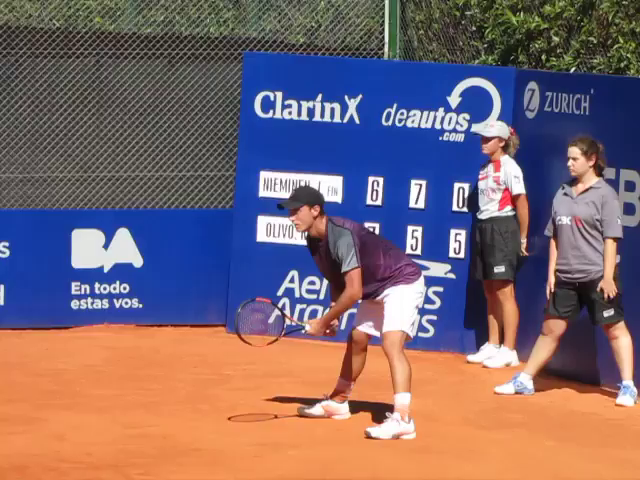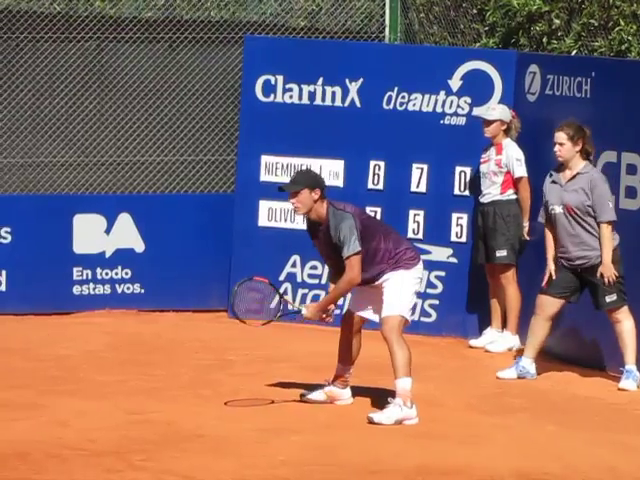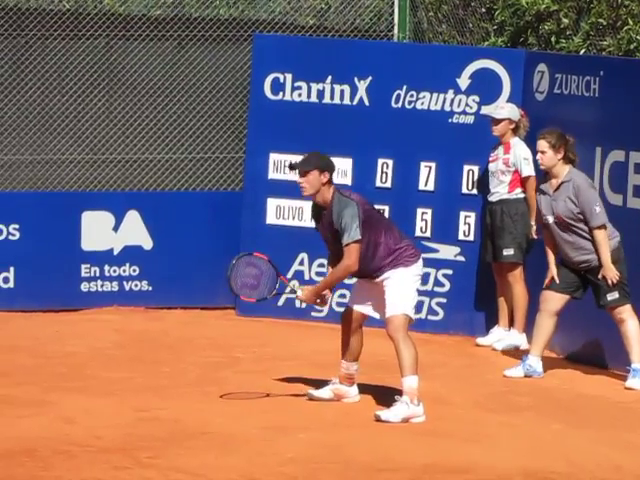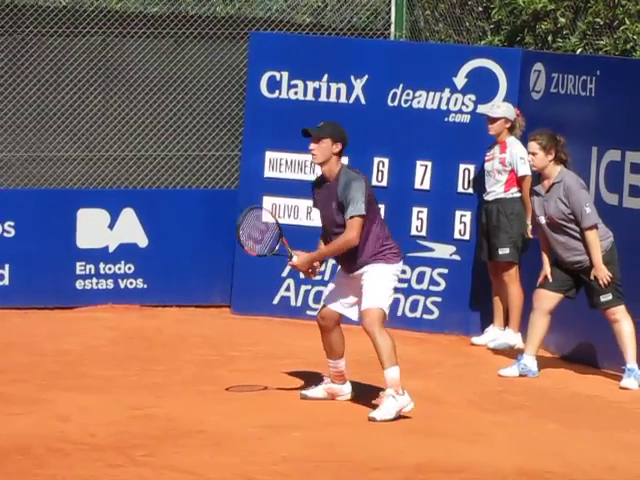
dt=0.5s
person 1, frame 1
left shoulder: (342, 235)
right shoulder: (314, 241)
left elbow: (353, 291)
right elbow: (337, 281)
left wrist: (323, 321)
right wrist: (332, 317)
left hip: (403, 283)
right hip: (376, 289)
left knee: (391, 344)
right knee: (356, 340)
left ankle: (402, 419)
right ankle: (338, 402)
person 1, frame 2
left shoulder: (344, 219)
right shoulder: (314, 225)
left elbow: (353, 275)
right elbow: (337, 265)
left wrist: (320, 306)
right wrist: (330, 301)
left hip: (401, 268)
right hip: (373, 273)
left knee: (390, 328)
right knee: (350, 323)
left ankle: (405, 404)
right ankle: (340, 387)
person 1, frame 3
left shoulder: (347, 207)
right shoulder: (318, 210)
left elbow: (351, 263)
right elbow: (336, 252)
left wrist: (316, 289)
right wrist: (327, 286)
left hip: (401, 265)
right hip: (373, 271)
left knee: (396, 327)
right knee: (350, 320)
left ankle: (412, 402)
right ankle: (346, 384)
person 1, frame 4
left shoulder: (353, 182)
right shoulder: (318, 185)
left elbow: (351, 237)
left wrist: (310, 257)
right wrist: (318, 259)
left hip: (380, 261)
right hip: (351, 266)
left knee: (371, 321)
right knee: (327, 318)
left ankle: (396, 394)
right ankle: (338, 383)
person 2, frame 1
left shoulder: (605, 194)
right shoulder: (562, 194)
left elbow: (611, 238)
left wrist: (608, 277)
right wrist: (551, 272)
left hip: (597, 276)
right hip: (565, 276)
left knee: (615, 328)
right knee: (551, 329)
left ankle: (628, 387)
right ankle: (524, 380)
person 2, frame 2
left shoulder: (593, 178)
right shoulder: (551, 180)
left elbow: (605, 222)
right elbow: (549, 224)
left wrist: (606, 261)
right wrist: (550, 260)
left hip: (598, 259)
right hip: (566, 261)
left knee: (618, 312)
right knee: (543, 307)
right ankle: (526, 364)
person 2, frame 3
left shoulder: (579, 183)
right shoulder: (543, 189)
left elbow: (599, 225)
right elbow: (548, 230)
left wrist: (607, 263)
right wrist: (552, 264)
left hip: (603, 256)
right hip: (571, 260)
right knee: (547, 303)
right ankle: (533, 362)
person 2, frame 4
left shoulder: (570, 183)
right shoulder: (537, 189)
left elbow: (590, 225)
right elbow: (543, 230)
left wrist: (598, 264)
right wrist: (546, 263)
left hip: (597, 256)
right hip: (565, 260)
left knee: (614, 311)
right knee: (540, 302)
right ankle: (527, 363)
person 3, frame 1
left shoulder: (509, 167)
right shoulder: (485, 168)
left elbow: (522, 204)
right elbow: (484, 201)
left wrist: (522, 239)
right wrist: (483, 229)
left hip: (503, 229)
right hip: (484, 228)
left knee: (504, 292)
right knee: (490, 292)
left ankle: (509, 351)
right ankle: (492, 345)
person 3, frame 2
left shoulder: (511, 150)
right shoulder: (487, 152)
left elbow: (523, 187)
right elbow: (487, 184)
left wrist: (524, 222)
right wrist: (484, 212)
left hip: (505, 212)
right hip: (486, 212)
left knee: (506, 276)
right knee: (492, 275)
left ankle: (512, 335)
right ankle: (495, 330)
person 3, frame 3
left shoulder: (519, 149)
right shoulder: (496, 150)
left elbow: (531, 186)
right elbow: (494, 183)
left wrist: (532, 221)
right wrist: (493, 211)
left hip: (513, 211)
right hip: (494, 211)
left knee: (514, 275)
right knee: (499, 274)
left ankle: (519, 334)
right ankle: (502, 328)
person 3, frame 4
left shoulder: (515, 148)
right shoulder: (492, 149)
left elbow: (527, 185)
right elbow: (490, 182)
left wrist: (529, 220)
right wrist: (489, 209)
left hip: (509, 210)
right hip: (490, 210)
left knee: (509, 274)
right knee: (495, 274)
left ankle: (513, 333)
right ankle: (497, 328)
